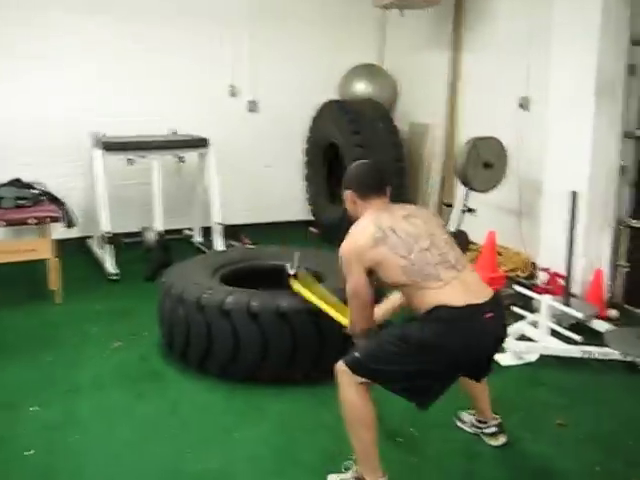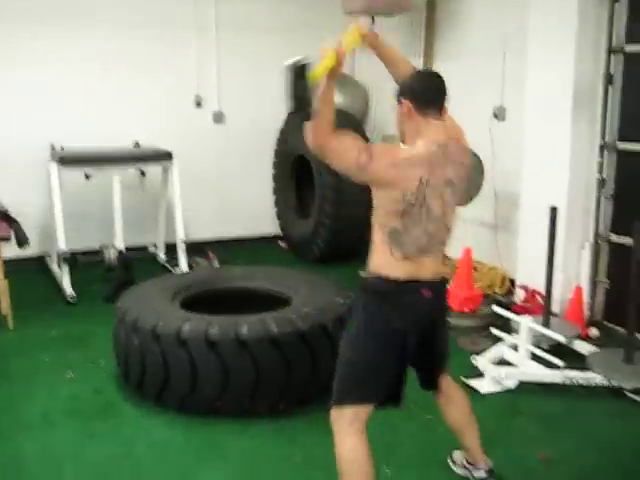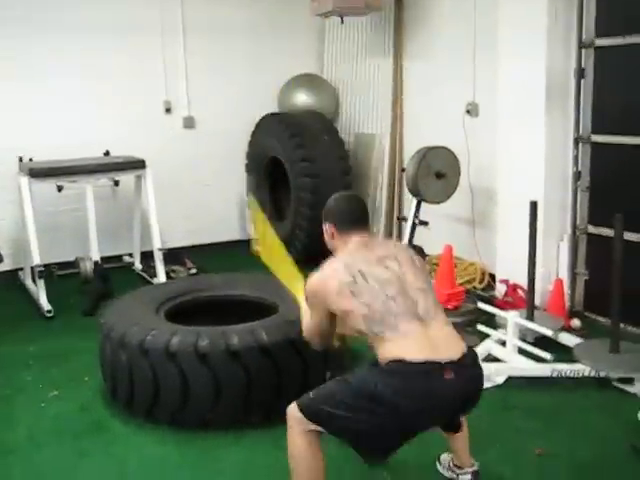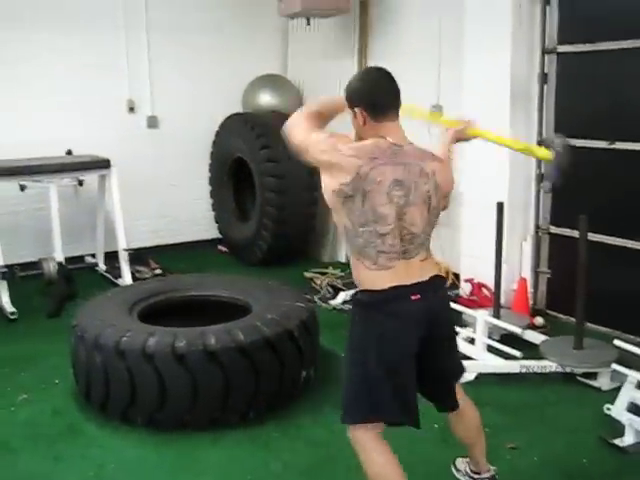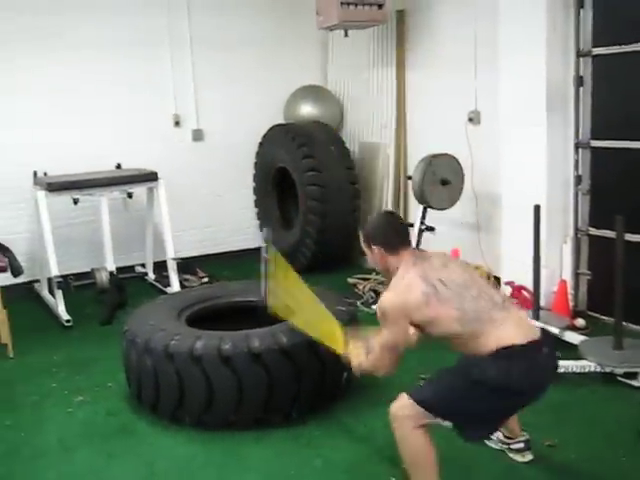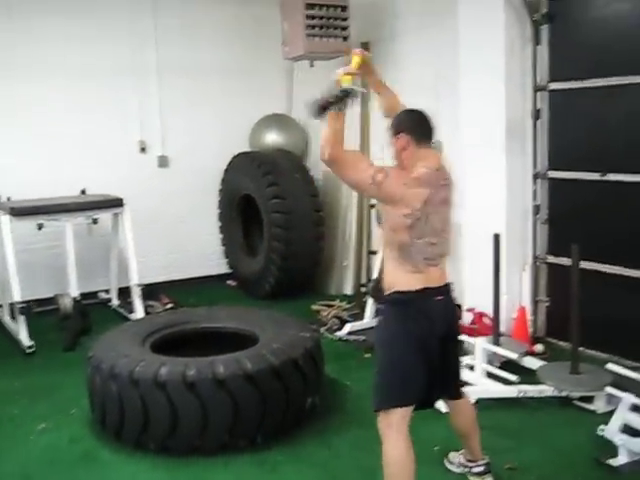
dt=0.7s
person 1, frame 1
left shoulder: (355, 241)
right shoulder: (421, 214)
left elbow: (360, 323)
left wrist: (362, 332)
right wrist: (383, 311)
left hip: (453, 324)
right hip: (493, 315)
left knee: (349, 373)
right ankle: (488, 422)
person 1, frame 2
left shoulder: (392, 165)
right shoulder: (457, 146)
left elbow: (317, 140)
right elbow: (421, 85)
left wrist: (330, 76)
right wrist: (379, 45)
left hip: (388, 298)
right hip: (432, 293)
left knee: (346, 417)
right knee: (440, 379)
person 1, frame 3
left shoulder: (323, 280)
right shoulder: (406, 253)
left elbow: (316, 339)
left wrist: (309, 310)
left hip: (410, 384)
right hip: (467, 374)
left knee: (299, 419)
person 1, frame 4
left shoulder: (339, 160)
right shoulder: (436, 169)
left elbow: (295, 124)
left wrist: (337, 103)
right wrist: (448, 145)
left hip: (379, 309)
right hip: (432, 297)
left knee: (364, 432)
right knee: (452, 394)
person 1, frame 5
left shoulder: (396, 299)
right shoulder: (443, 262)
left elbow: (383, 366)
left wrist: (359, 359)
right wrist: (390, 338)
left hip: (512, 367)
right hip: (541, 353)
left knee: (404, 414)
right ankle: (516, 439)
person 1, frame 6
left shoulder: (401, 187)
right shoulder: (439, 171)
left elbow: (330, 154)
right elbow: (404, 119)
right wrist: (376, 80)
left hip: (406, 309)
right hip: (440, 300)
left knee: (393, 422)
right knee: (452, 391)
